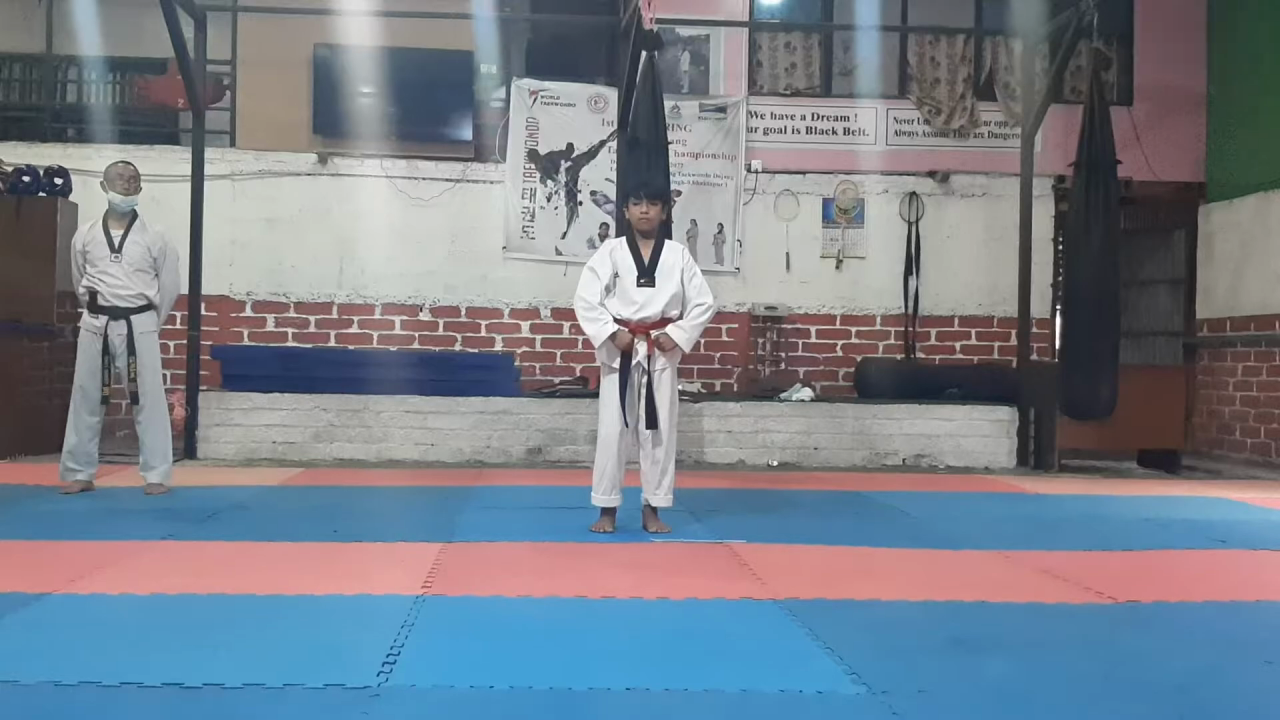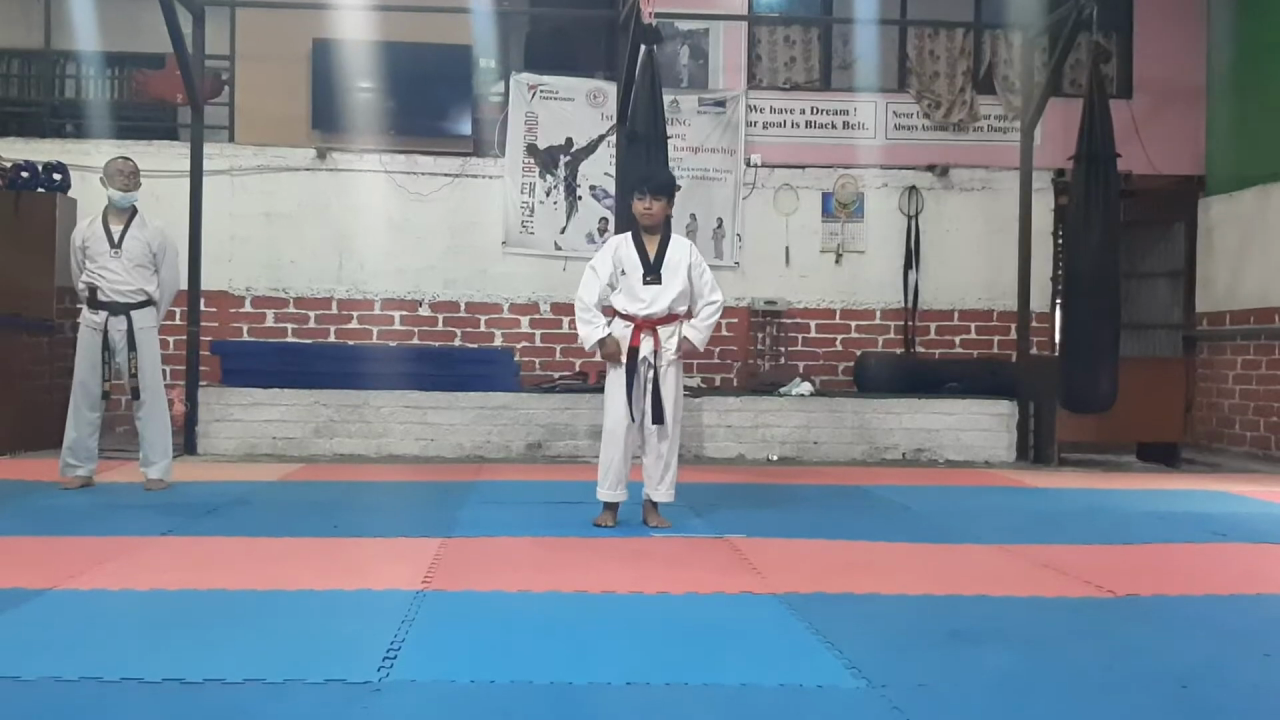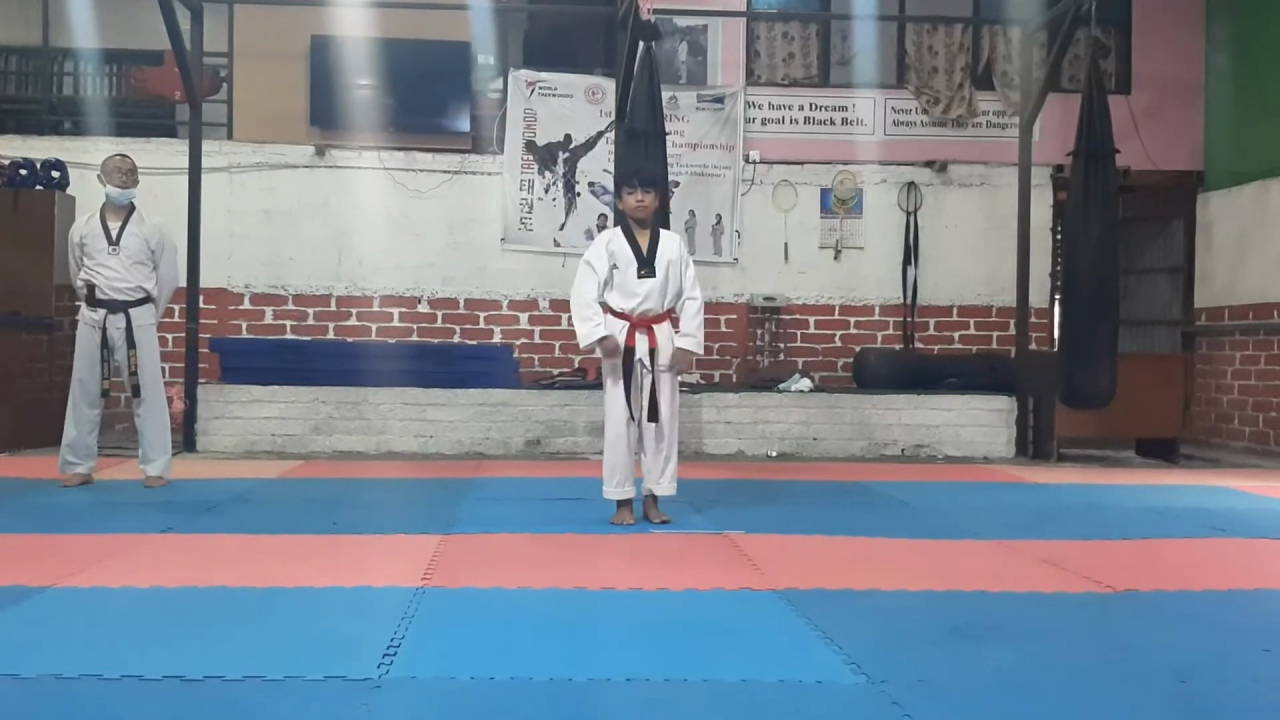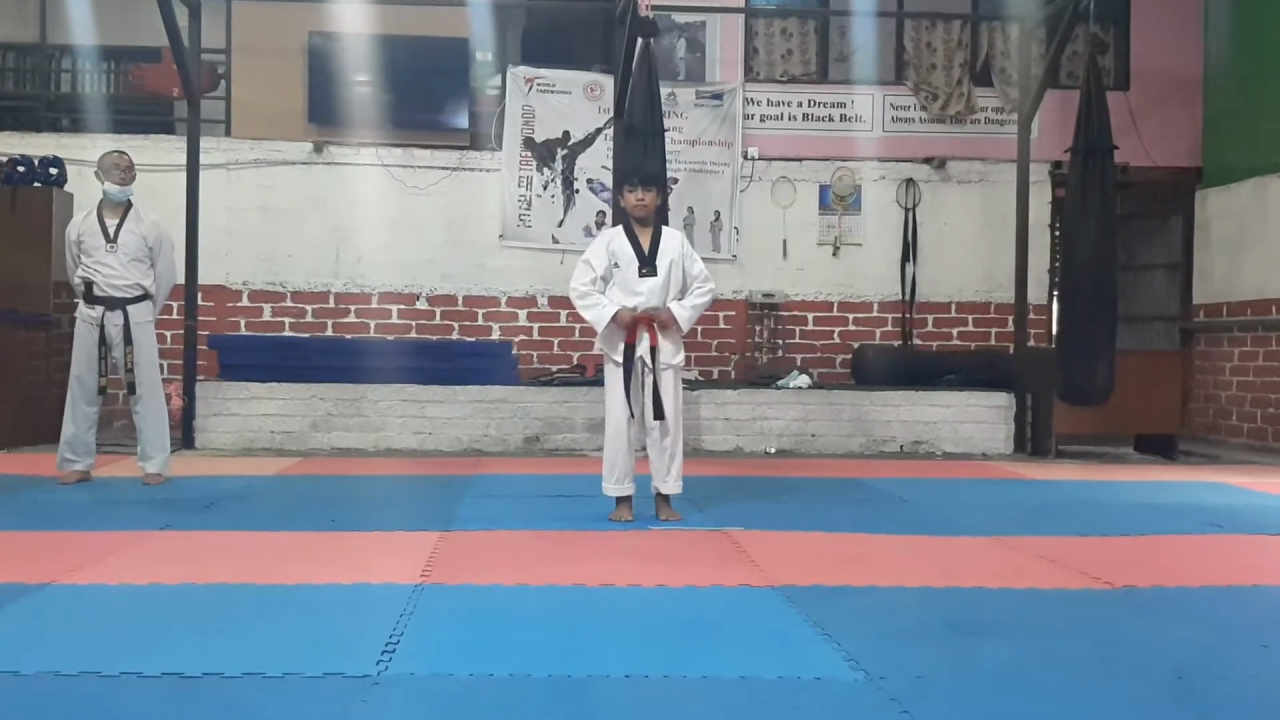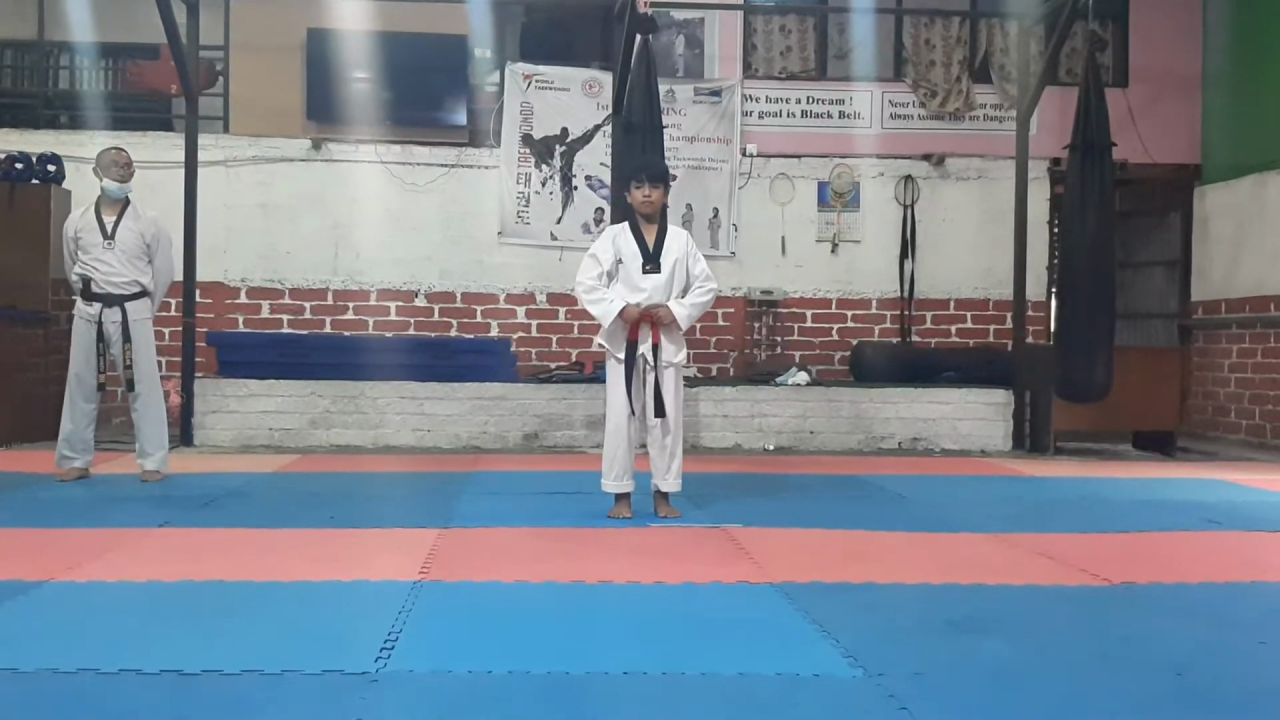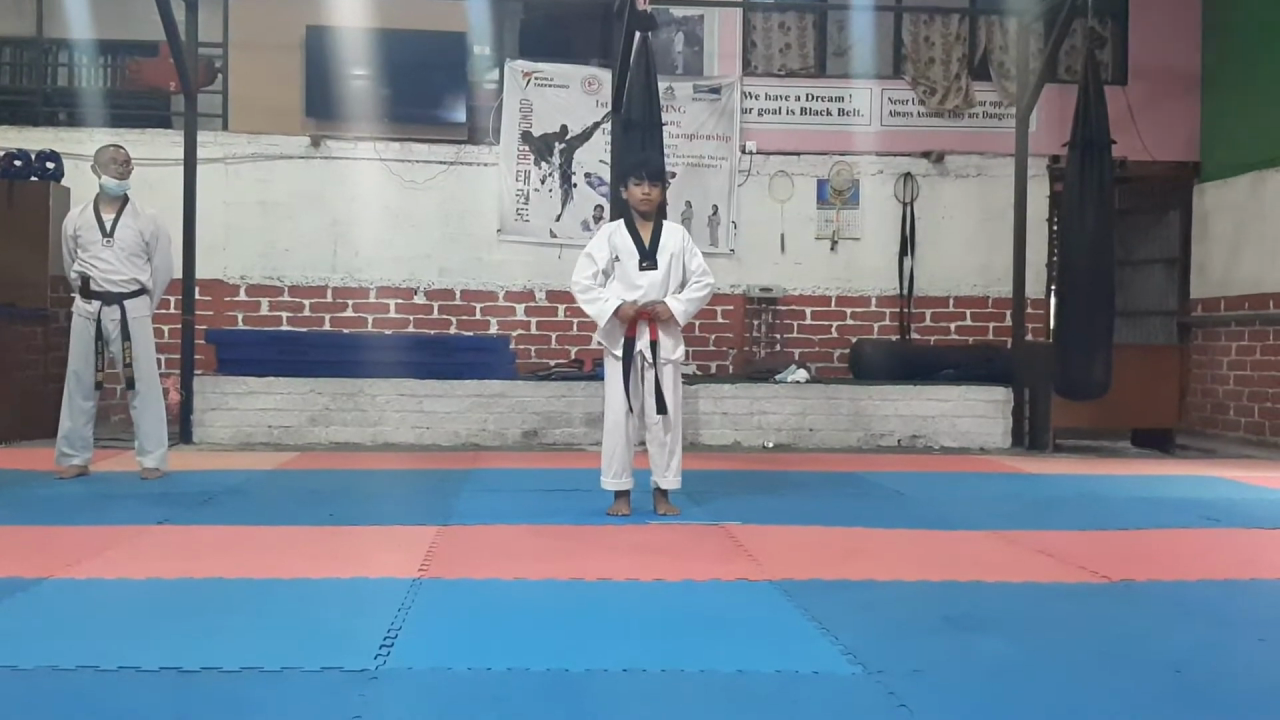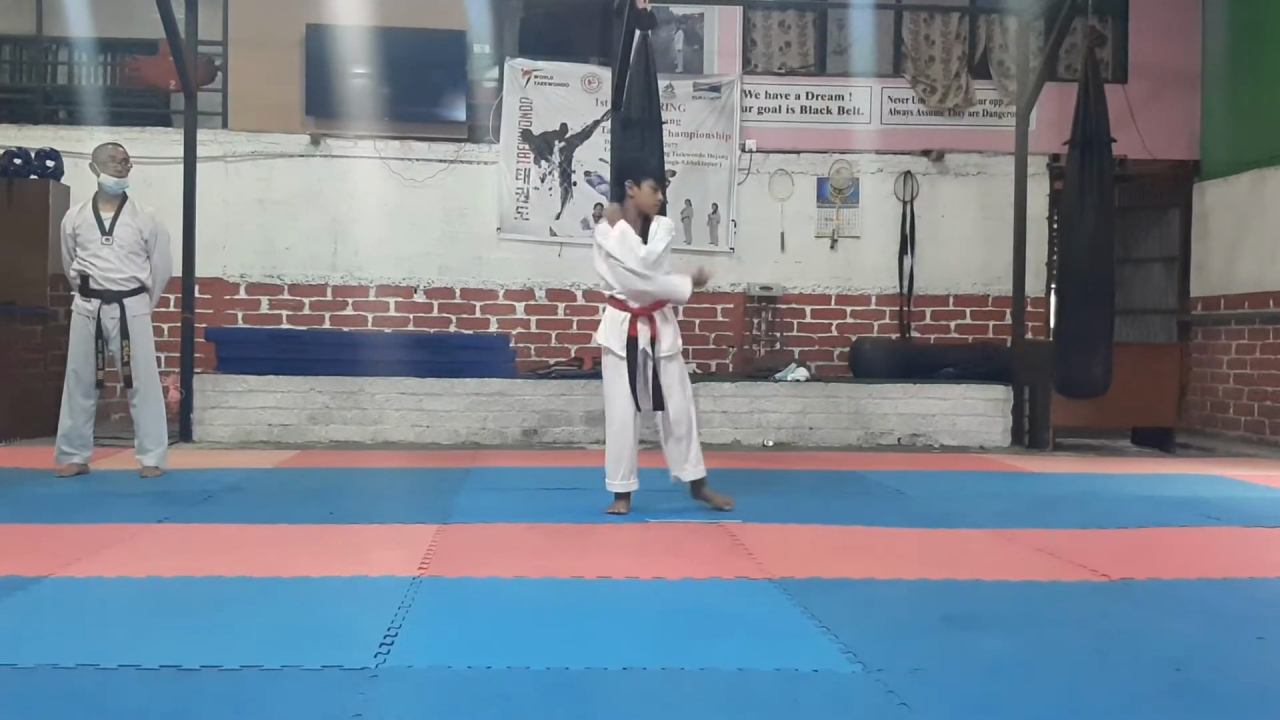
dt=0.5s
person 1, frame 1
left shoulder: (678, 254)
right shoulder: (611, 251)
left elbow: (703, 303)
right elbow: (586, 300)
left wrist: (677, 335)
right wrist: (612, 334)
left hip: (661, 351)
right hip: (620, 350)
left knee: (659, 431)
right knee: (613, 430)
left ankle: (652, 508)
right ankle: (607, 509)
person 1, frame 2
left shoulder: (685, 250)
right shoulder: (617, 247)
left elbow: (711, 298)
right elbow: (587, 297)
left wrist: (694, 336)
right wrist: (601, 337)
left hip: (667, 345)
right hip: (626, 343)
left knee: (663, 427)
right knee: (619, 425)
left ankle: (653, 504)
right ankle: (610, 504)
person 1, frame 3
left shoulder: (673, 243)
right shoulder: (608, 242)
left elbow: (692, 296)
right elbow: (584, 293)
left wrist: (687, 343)
right wrist: (601, 335)
left hip: (663, 342)
right hip: (620, 343)
left knee: (661, 422)
right knee: (620, 422)
left ankle: (652, 498)
right ankle: (623, 501)
person 1, frame 4
left shoulder: (675, 240)
right shoulder: (609, 240)
left elbow: (703, 286)
right elbow: (581, 287)
left wrist: (678, 313)
right wrist: (612, 314)
left hip: (663, 342)
right hip: (622, 341)
left knee: (666, 420)
right knee: (619, 421)
left ankle: (664, 496)
right ankle: (622, 497)
person 1, frame 5
left shoulder: (681, 239)
right shoulder: (614, 236)
left elbow: (706, 286)
right elbow: (586, 283)
left wrist: (677, 312)
right wrist: (619, 310)
left hip: (665, 340)
right hip: (623, 339)
left knee: (666, 418)
right knee: (620, 418)
left ankle: (663, 494)
right ankle: (621, 495)
person 1, frame 6
left shoulder: (677, 235)
right shoulder: (610, 234)
left elbow: (703, 281)
right elbow: (582, 282)
left wrist: (675, 307)
right wrist: (614, 307)
left hip: (663, 335)
right hip: (622, 334)
left knee: (665, 415)
right knee: (619, 414)
left ankle: (662, 491)
right ankle: (621, 492)
person 1, frame 7
left shoulder: (661, 225)
right shoulder: (607, 231)
left elbow: (648, 259)
right elbow: (636, 280)
left wrist: (623, 228)
right wrist: (688, 286)
left hip: (660, 327)
right hip: (622, 330)
left knee: (678, 408)
right knee: (621, 413)
left ankle: (698, 482)
right ankle: (621, 492)
person 2, frame 1
left shoulder: (154, 237)
right shoulder: (86, 235)
left elbow: (170, 285)
right elbow: (80, 281)
left wrist: (149, 320)
right wrist: (100, 315)
left hip: (139, 327)
right hip: (96, 326)
left knee: (149, 400)
right knee: (86, 399)
left ankle: (156, 475)
right ankle: (80, 473)
person 2, frame 2
left shoulder: (153, 233)
right shoulder: (85, 230)
left elbow: (169, 280)
right elbow: (79, 277)
left wrist: (149, 316)
right wrist: (98, 309)
left hip: (138, 322)
right hip: (96, 321)
left knee: (148, 395)
right knee: (86, 394)
left ankle: (156, 470)
right ankle: (79, 468)
person 2, frame 3
left shoulder: (152, 229)
right shoulder: (83, 228)
left elbow: (168, 277)
right elbow: (78, 274)
left wrist: (147, 313)
right wrist: (97, 307)
left hip: (137, 319)
right hip: (94, 319)
left knee: (148, 393)
right knee: (85, 392)
left ankle: (156, 467)
right ankle: (79, 465)
person 2, frame 4
left shoulder: (149, 225)
right shoulder: (80, 225)
left elbow: (166, 274)
right elbow: (75, 272)
left wrist: (145, 310)
right wrist: (95, 304)
left hip: (134, 316)
right hip: (92, 316)
left knee: (146, 390)
right knee: (82, 389)
left ankle: (154, 465)
right ankle: (77, 463)
person 2, frame 5
left shoulder: (147, 222)
right shoulder: (77, 221)
left elbow: (163, 271)
right elbow: (73, 268)
left wrist: (144, 307)
right wrist: (92, 301)
left hip: (132, 314)
right hip: (89, 313)
left knee: (144, 387)
right knee: (81, 387)
left ankle: (153, 462)
right ankle: (75, 460)
person 2, frame 6
left shoulder: (146, 220)
right shoulder: (76, 218)
left elbow: (162, 268)
right elbow: (72, 266)
left wrist: (142, 304)
right wrist: (92, 299)
left hip: (131, 311)
right hip: (89, 311)
left knee: (143, 384)
right knee: (80, 384)
left ankle: (152, 459)
right ankle: (75, 457)
person 2, frame 7
left shoulder: (145, 218)
right shoulder: (75, 217)
left elbow: (161, 267)
right elbow: (71, 265)
left wrist: (141, 303)
right wrist: (91, 297)
left hip: (131, 309)
right hip: (88, 309)
left knee: (143, 383)
right knee: (80, 383)
left ankle: (152, 457)
right ankle: (75, 455)
